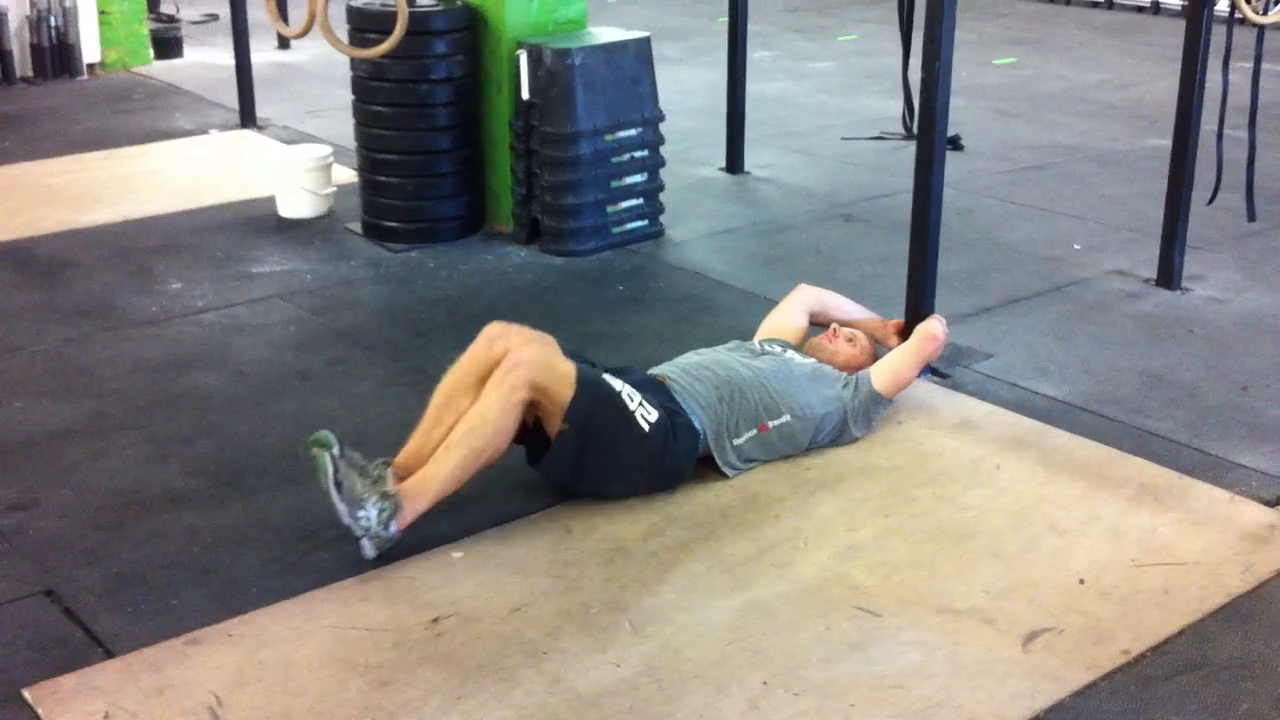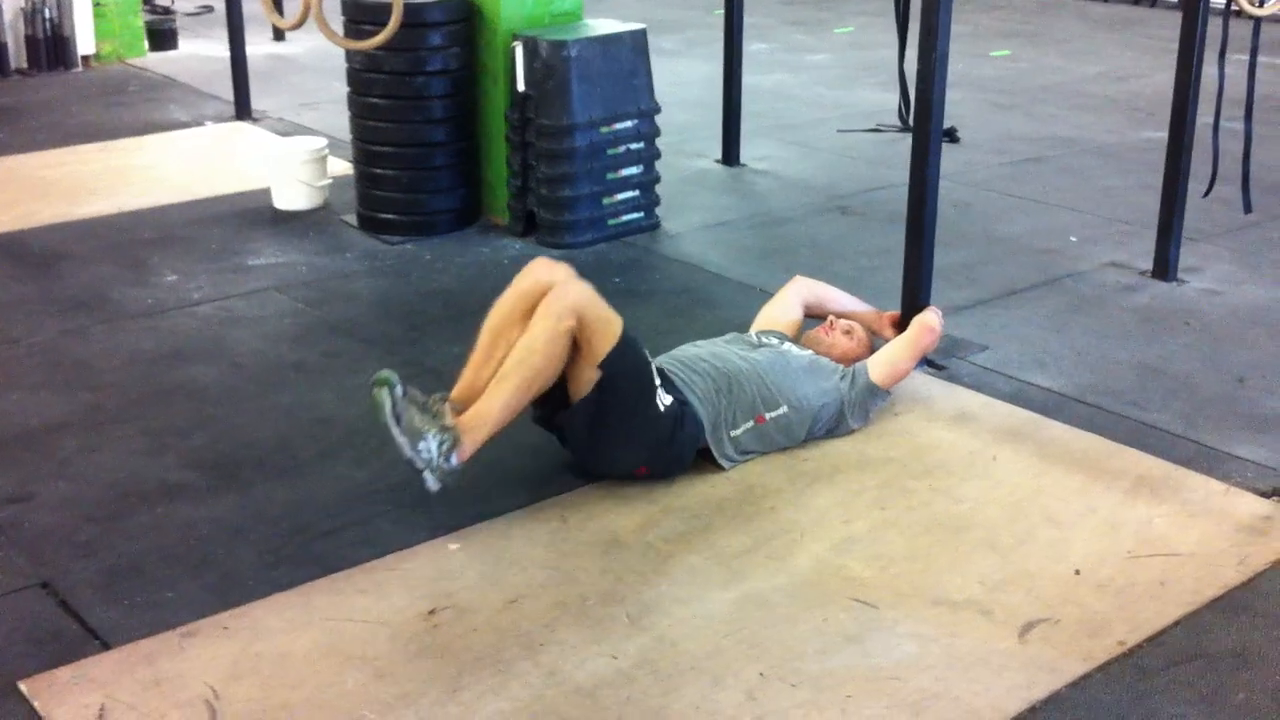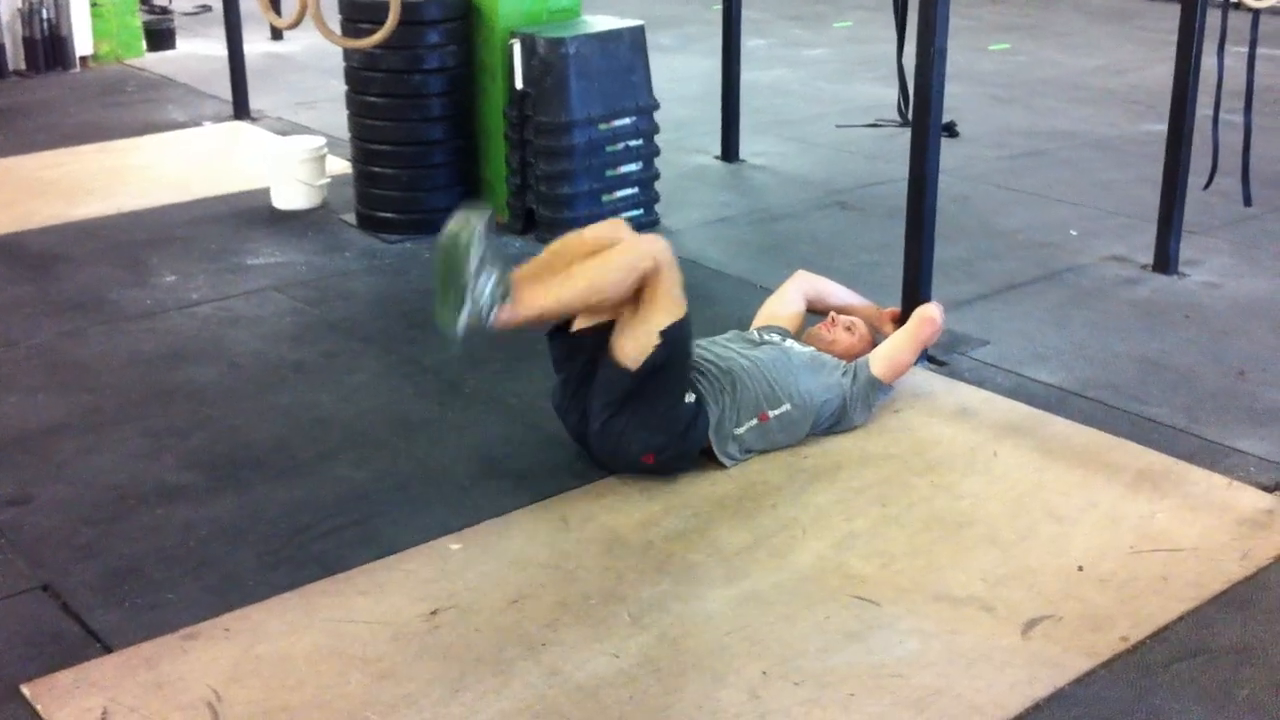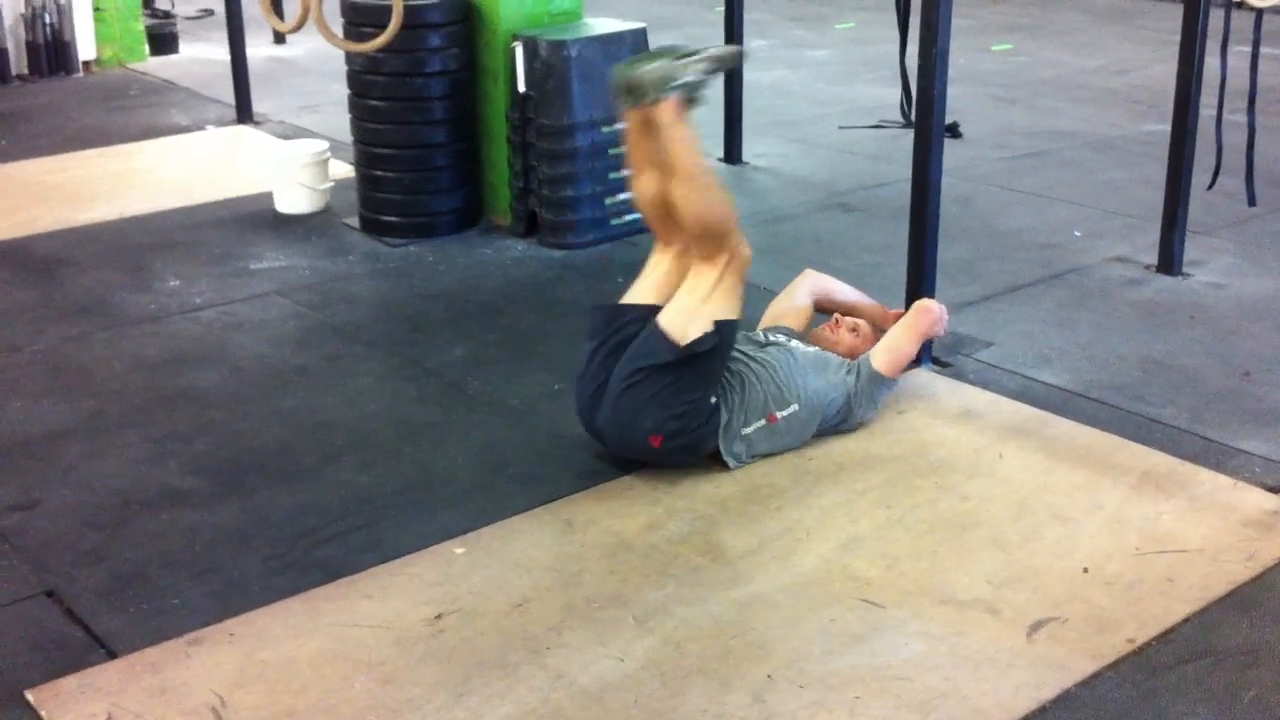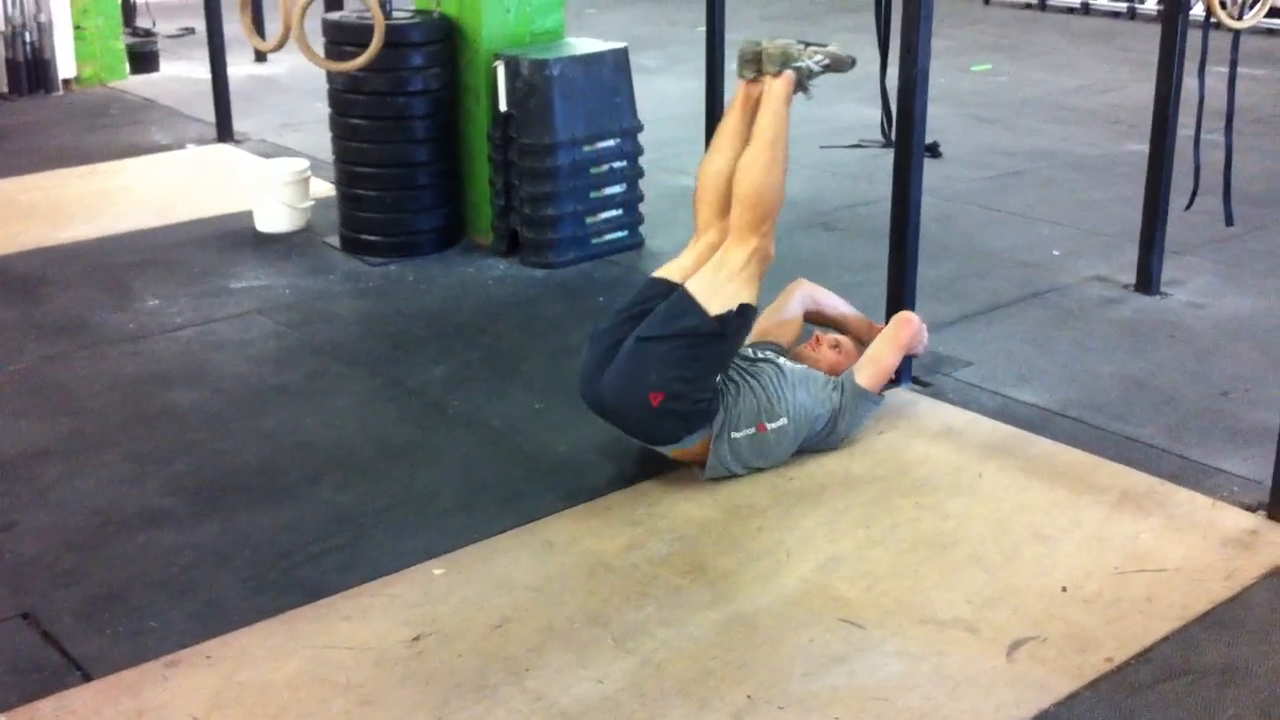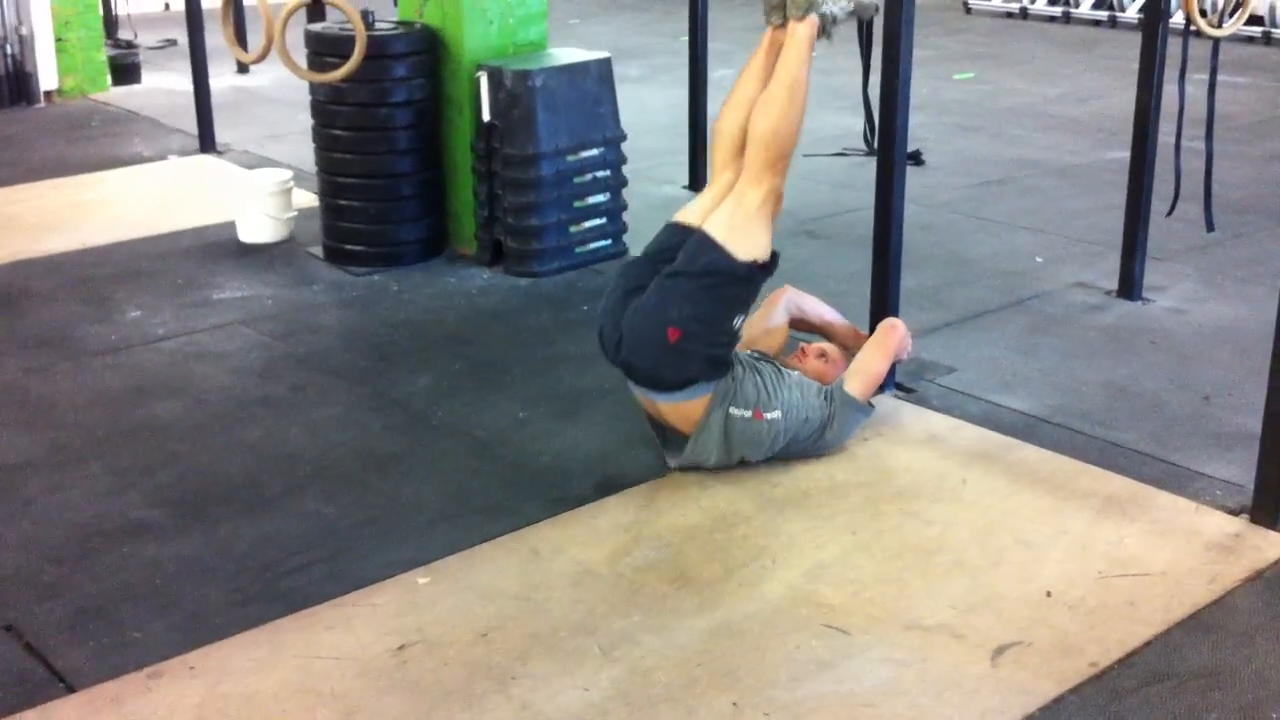
dt=0.4s
person 1, frame 1
left shoulder: (844, 400)
right shoulder: (782, 352)
left elbow: (927, 339)
right elbow: (805, 294)
right wrist: (882, 317)
left hip: (666, 436)
right hip: (642, 389)
left knee: (525, 361)
right knee: (498, 338)
left ankle: (395, 512)
right ankle: (393, 476)
person 1, frame 2
left shoulder: (842, 391)
right shoulder: (776, 344)
left elbow: (926, 328)
right elbow: (800, 287)
right wrist: (876, 312)
left hip: (660, 430)
right hip: (612, 408)
left knee: (570, 299)
right knee: (543, 274)
left ankle: (454, 445)
right ankle: (452, 413)
person 1, frame 3
left shoulder: (846, 388)
right shoulder: (774, 341)
left elbow: (927, 321)
right elbow: (802, 282)
right wrist: (876, 308)
left hip: (655, 426)
right hip: (603, 397)
left knee: (652, 254)
right knee: (613, 236)
left ankle: (501, 308)
right ankle: (503, 291)
person 1, frame 4
left shoulder: (851, 388)
right shoulder: (779, 344)
left elbow: (926, 315)
right elbow: (810, 281)
right wrist: (882, 312)
left hip: (660, 415)
left knee: (726, 251)
right knee: (682, 240)
left ankle: (661, 104)
right ankle: (644, 111)
person 1, frame 5
left shoulder: (836, 407)
right shoulder: (766, 362)
left elbow: (906, 325)
right elbow: (801, 293)
right wrist: (872, 327)
left hip: (662, 394)
right hip: (623, 373)
left knee: (749, 240)
right knee: (714, 234)
right ankle: (757, 85)
person 1, frame 6
left shoulder: (829, 416)
right shoulder: (759, 369)
right elbow: (786, 299)
left hip: (672, 346)
right hip: (657, 334)
left knee: (761, 184)
